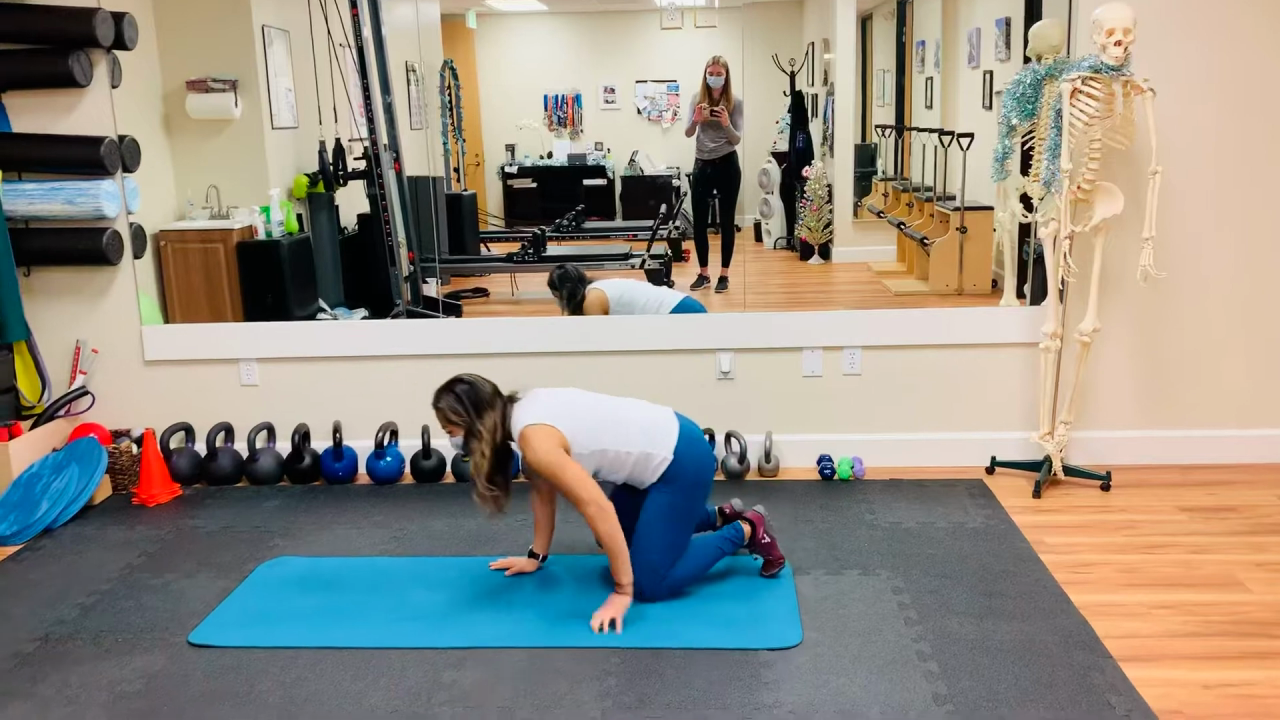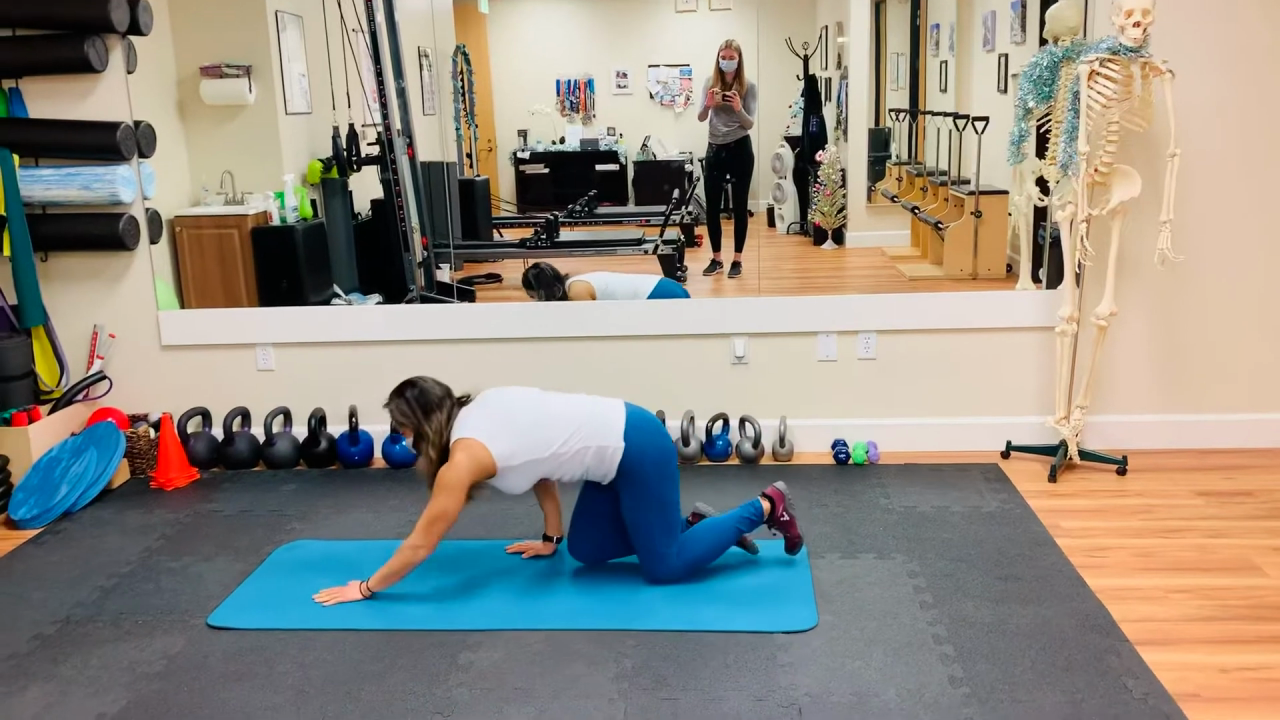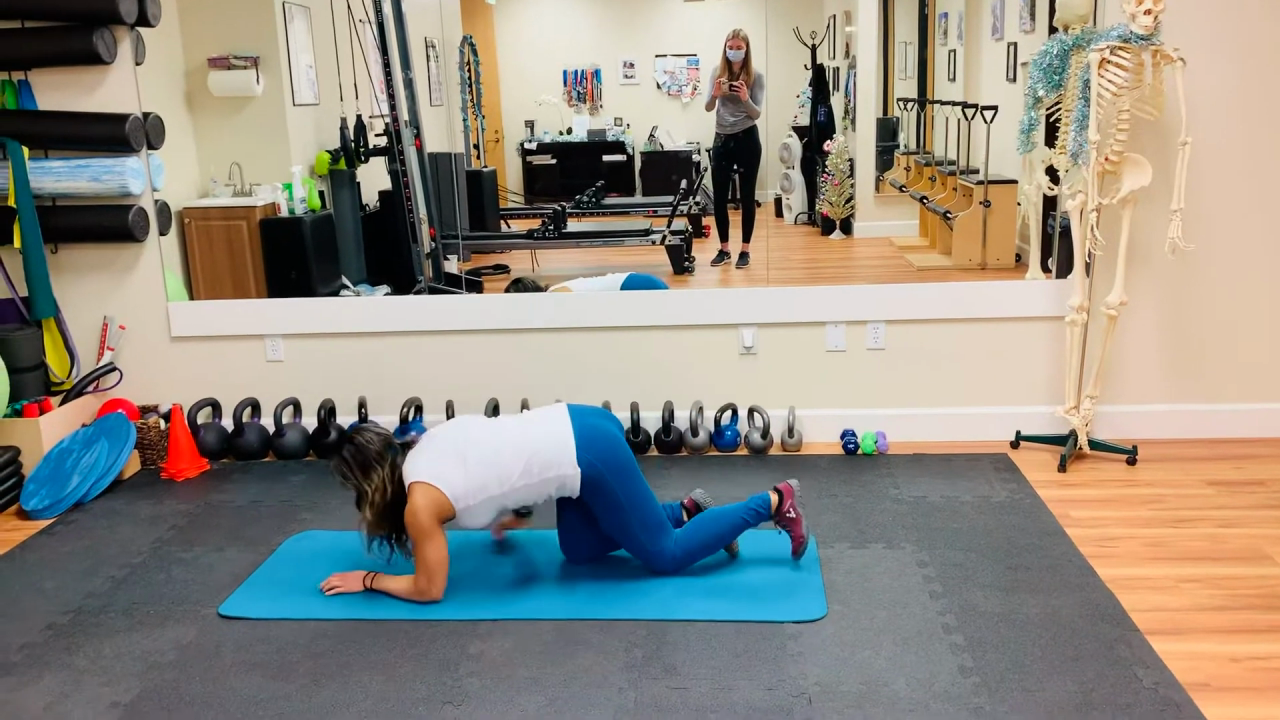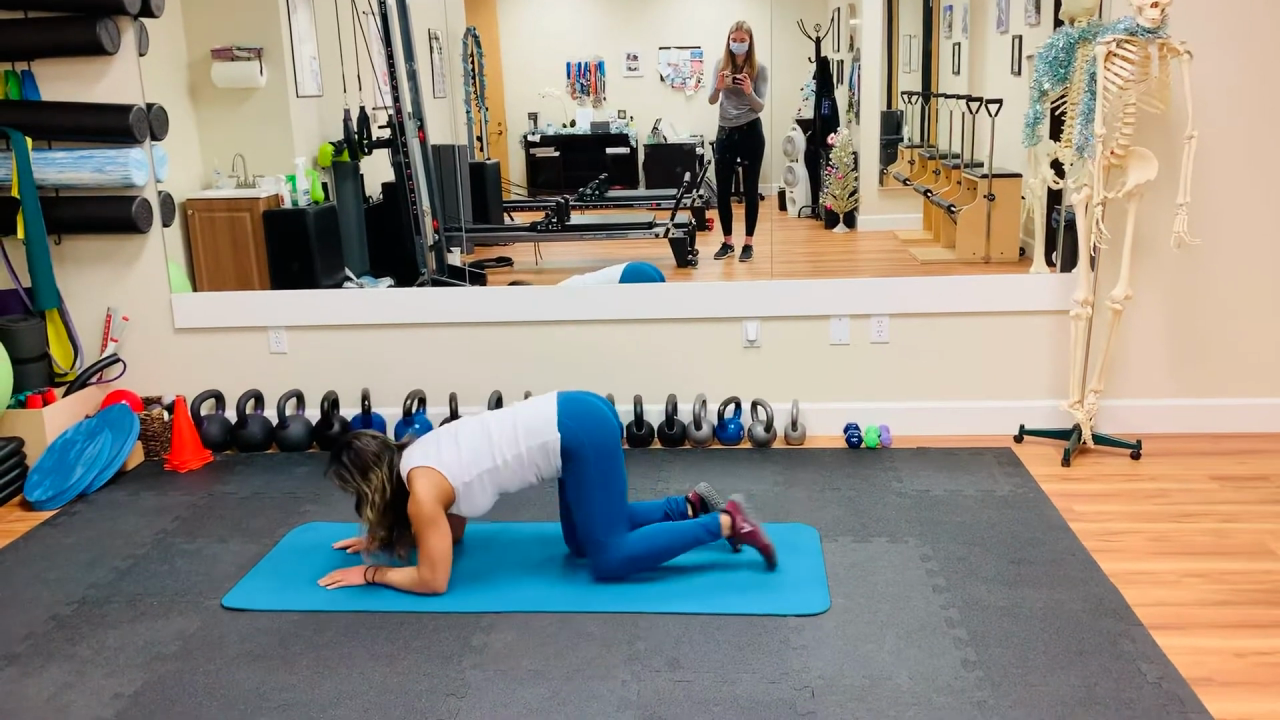
dt=0.5s
person 1, frame 1
left shoulder: (536, 441)
right shoulder: (521, 412)
left elbow: (600, 510)
right elbow: (544, 491)
left wrist: (622, 593)
right wrist: (536, 556)
left hip: (682, 460)
right hip: (663, 441)
left knee: (651, 583)
right knee: (618, 537)
left ankle: (748, 530)
right ankle: (720, 517)
person 1, frame 2
left shoulder: (463, 456)
right shoulder: (480, 408)
left elbow: (421, 544)
left wrist: (365, 588)
right wrist: (551, 537)
left hip: (640, 450)
right hip: (624, 432)
left knee: (662, 567)
right knee: (586, 552)
left ankle: (764, 508)
right ankle: (692, 524)
person 1, frame 3
left shoulder: (421, 501)
right shoulder: (430, 439)
left elbow: (430, 589)
left wrist: (367, 579)
right wrist: (519, 508)
left hip: (590, 453)
right hip: (578, 423)
left knee: (663, 554)
right knee: (580, 551)
left ankle: (775, 501)
right ankle: (687, 509)
person 1, frame 4
left shoulder: (421, 490)
right shoulder: (417, 454)
left elbow: (433, 581)
right elbow: (451, 530)
left wrist: (369, 573)
right wrist: (380, 536)
left hip: (580, 431)
right hip: (577, 412)
left knee: (610, 558)
right knee: (582, 542)
left ankle: (727, 523)
right ankle: (691, 504)
person 2, frame 1
left shoulder: (735, 102)
right shoulder: (697, 99)
left elbow: (737, 139)
right elbow: (688, 133)
left wrist: (726, 124)
right wrist: (696, 120)
left hip: (727, 165)
right hip: (702, 165)
left knee: (726, 221)
right knee: (699, 222)
left ankle: (724, 275)
right ankle: (703, 273)
person 2, frame 2
left shoulder: (748, 86)
right shoulder: (710, 83)
left elbow: (750, 124)
right elbow: (701, 118)
left wrist: (738, 108)
right wrist: (708, 104)
left hip: (740, 149)
right hip: (715, 149)
left knee: (739, 206)
right knee: (712, 206)
left ankle: (737, 260)
right ankle: (716, 259)
person 2, frame 3
left shoulder: (756, 76)
right shoulder: (717, 72)
left elbow: (757, 114)
right elbow: (708, 108)
left wrist: (745, 98)
right wrist: (715, 94)
left hip: (747, 139)
right hip: (722, 139)
left knee: (747, 197)
right knee: (719, 197)
left ankle: (745, 250)
right ankle: (724, 249)
person 2, frame 4
left shoulder: (759, 68)
right shoulder: (721, 64)
left elbow: (760, 107)
right elbow: (711, 101)
left wrist: (749, 92)
right wrist: (718, 87)
left hip: (750, 132)
right hip: (725, 132)
left knee: (750, 190)
right knee: (723, 190)
left ankle: (748, 243)
right ankle: (727, 242)
